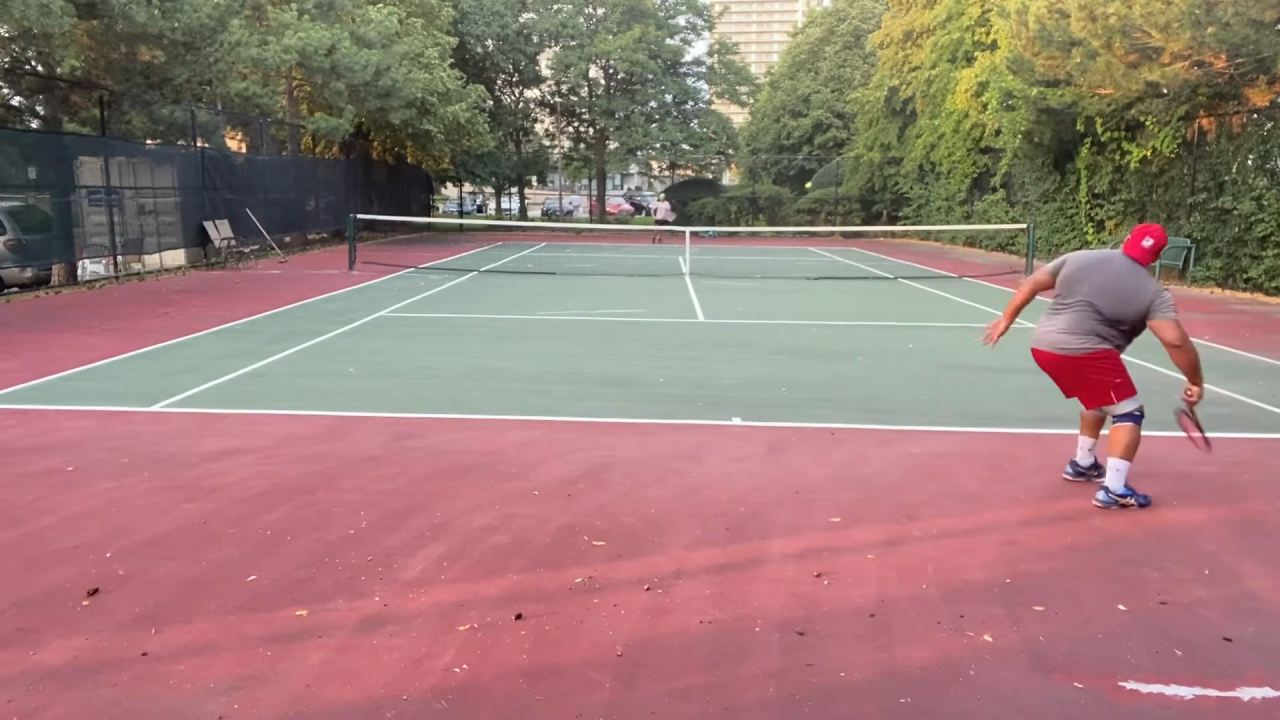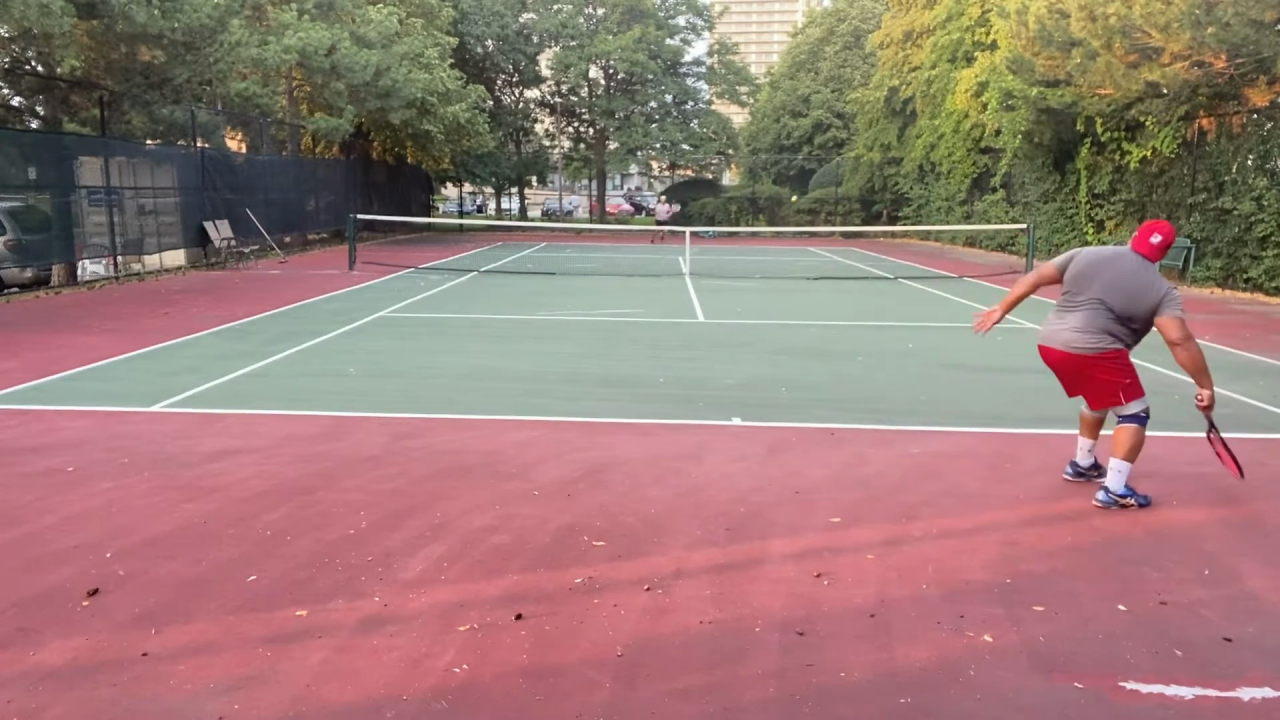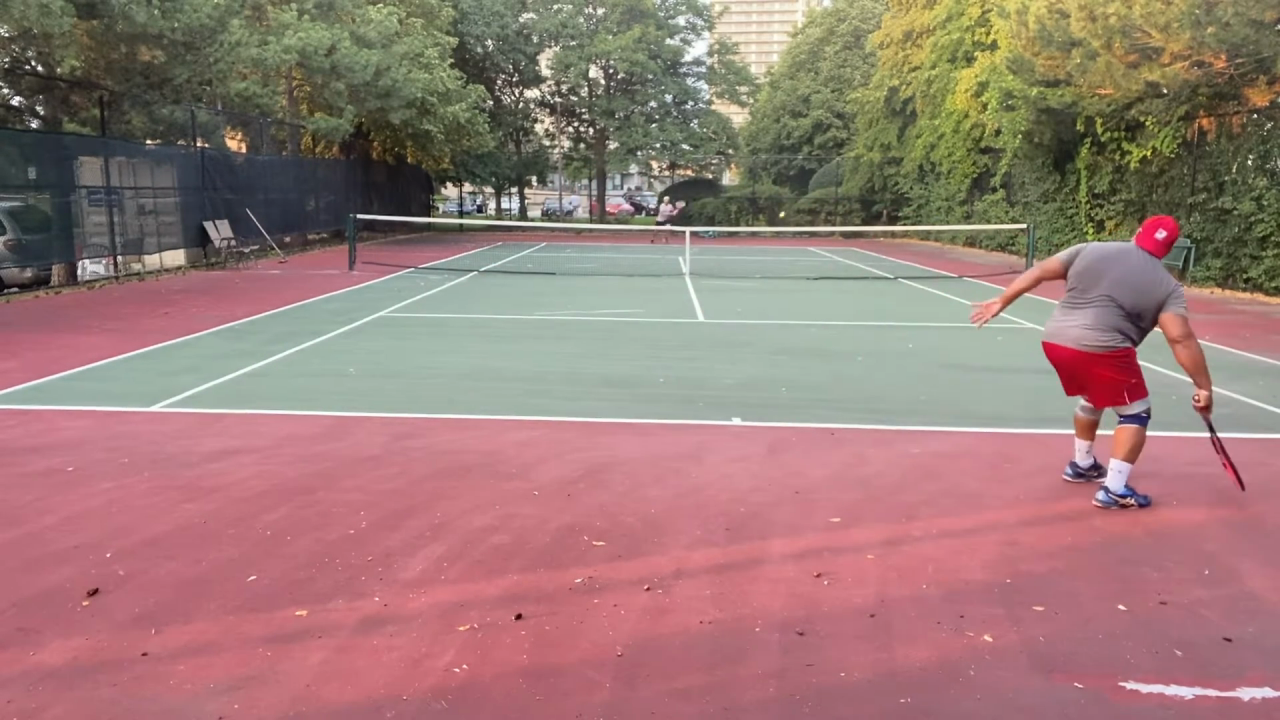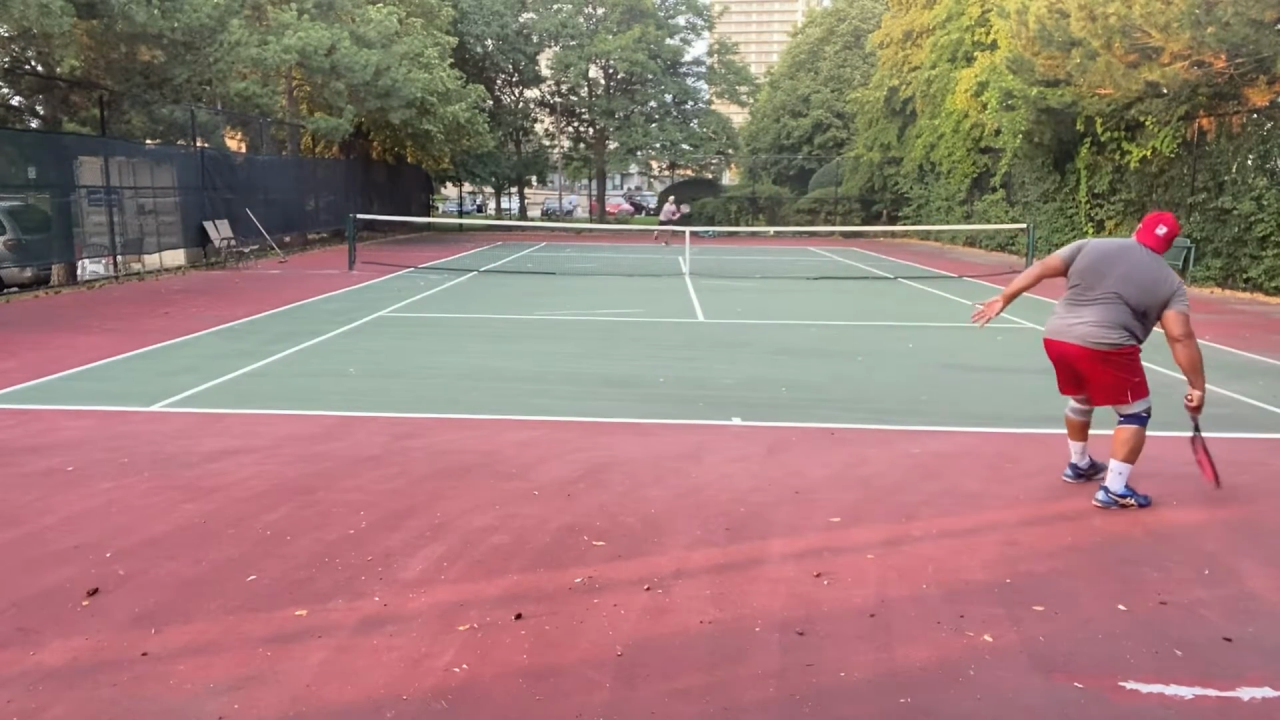
dt=0.1s
person 1, frame 1
left shoulder: (1079, 258)
right shoulder: (1153, 292)
left elbow: (1031, 284)
right elbow: (1176, 341)
left wrist: (1006, 319)
right wrist: (1196, 383)
left hip: (1043, 346)
right hip: (1085, 353)
left knee: (1098, 397)
right knee: (1129, 412)
left ankle: (1082, 464)
right ankle: (1114, 490)
person 1, frame 2
left shoulder: (1085, 255)
right shoulder: (1161, 290)
left elbow: (1035, 278)
right elbow: (1180, 339)
left wrist: (1001, 309)
right wrist: (1205, 386)
left hip: (1051, 344)
right hip: (1096, 352)
left knee: (1100, 397)
right knee: (1135, 414)
left ankle: (1082, 464)
right ankle: (1114, 490)
person 1, frame 3
left shoulder: (1089, 250)
right shoulder: (1168, 285)
left elbow: (1039, 272)
right elbow: (1181, 338)
left wrist: (1001, 301)
right wrist: (1203, 387)
left hip: (1056, 341)
right hip: (1103, 349)
left knee: (1091, 400)
right knee: (1135, 414)
left ankle: (1081, 465)
right ankle: (1114, 490)
person 1, frame 4
left shoulder: (1090, 247)
right shoulder: (1170, 282)
left elbow: (1040, 269)
right elbow: (1181, 336)
left wrist: (1003, 300)
right wrist: (1197, 386)
left hip: (1058, 338)
right hip: (1107, 348)
left knee: (1081, 400)
right knee: (1136, 413)
left ankle: (1079, 466)
right ankle: (1114, 490)
